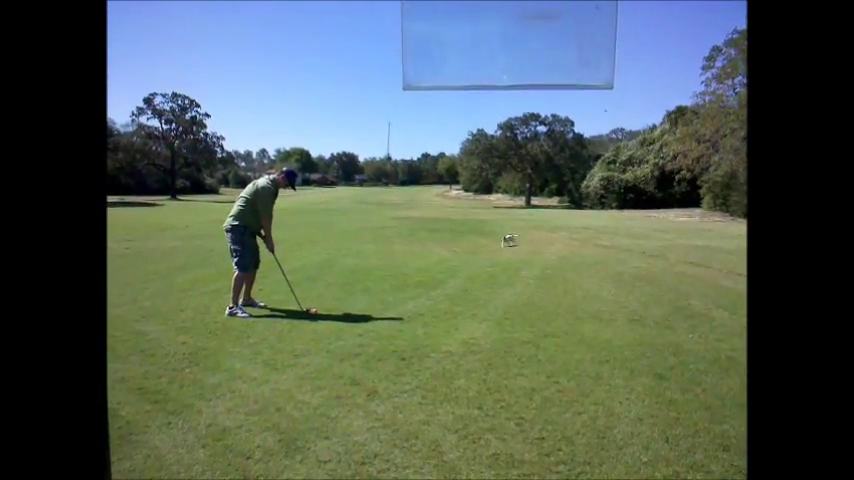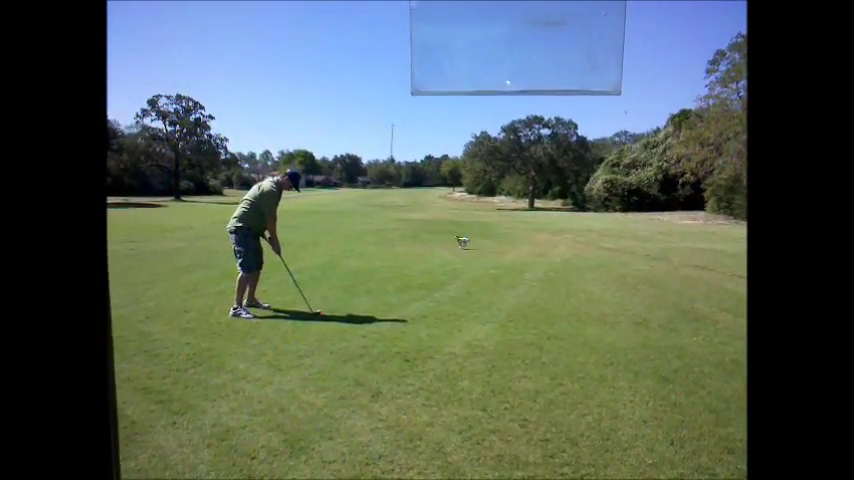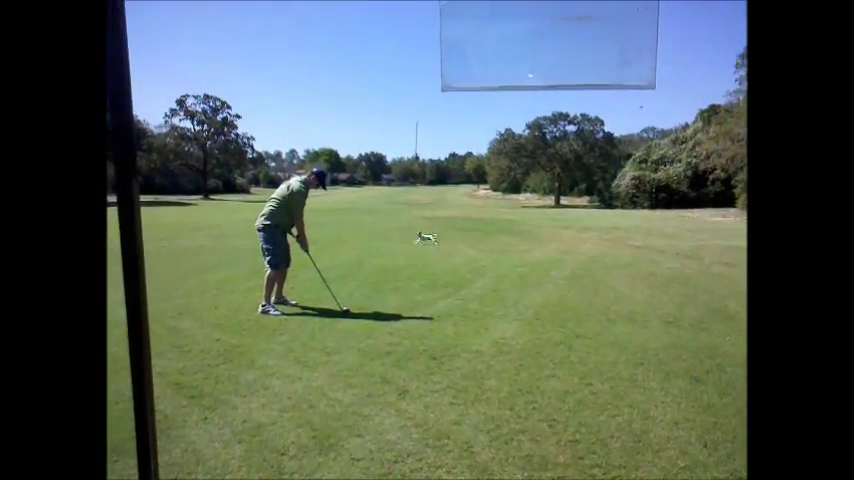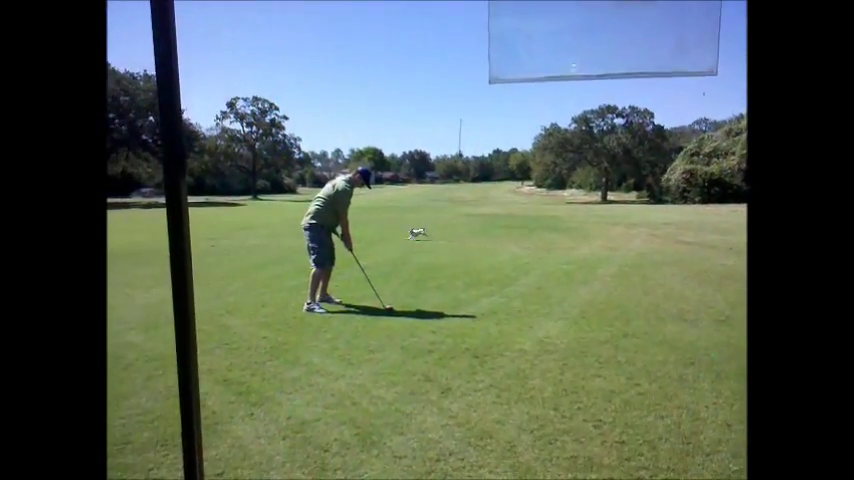
dt=0.4s
person 1, frame 1
left shoulder: (271, 186)
right shoulder: (265, 186)
left elbow: (267, 214)
right elbow: (264, 216)
left wrist: (266, 236)
right wrist: (269, 239)
left hip: (247, 228)
right hip: (238, 227)
left knee: (253, 265)
right knee: (243, 267)
left ankle: (246, 299)
right ankle: (232, 307)
person 1, frame 2
left shoulder: (274, 188)
right shoulder: (270, 189)
left elbow: (271, 217)
right elbow: (269, 219)
left wrist: (272, 237)
right wrist: (275, 241)
left hip: (251, 229)
right hip: (242, 229)
left knee: (256, 266)
right knee: (247, 268)
left ankle: (250, 299)
right ankle: (237, 307)
person 1, frame 3
left shoulder: (297, 183)
right shoulder: (299, 188)
left elbow: (295, 216)
right elbow: (298, 218)
left wrist: (299, 235)
right wrist: (303, 239)
left hip: (276, 226)
right hip: (270, 226)
left knee: (284, 263)
right knee: (275, 265)
left ankle: (278, 296)
right ankle: (265, 304)
person 1, frame 4
left shoulder: (342, 182)
right shoulder: (344, 188)
left elbow: (339, 215)
right elbow: (343, 216)
left wrist: (343, 234)
right wrist: (347, 238)
left hip: (321, 225)
right hip: (315, 225)
left knee: (329, 262)
right knee: (320, 264)
left ankle: (323, 295)
right ankle: (310, 302)
